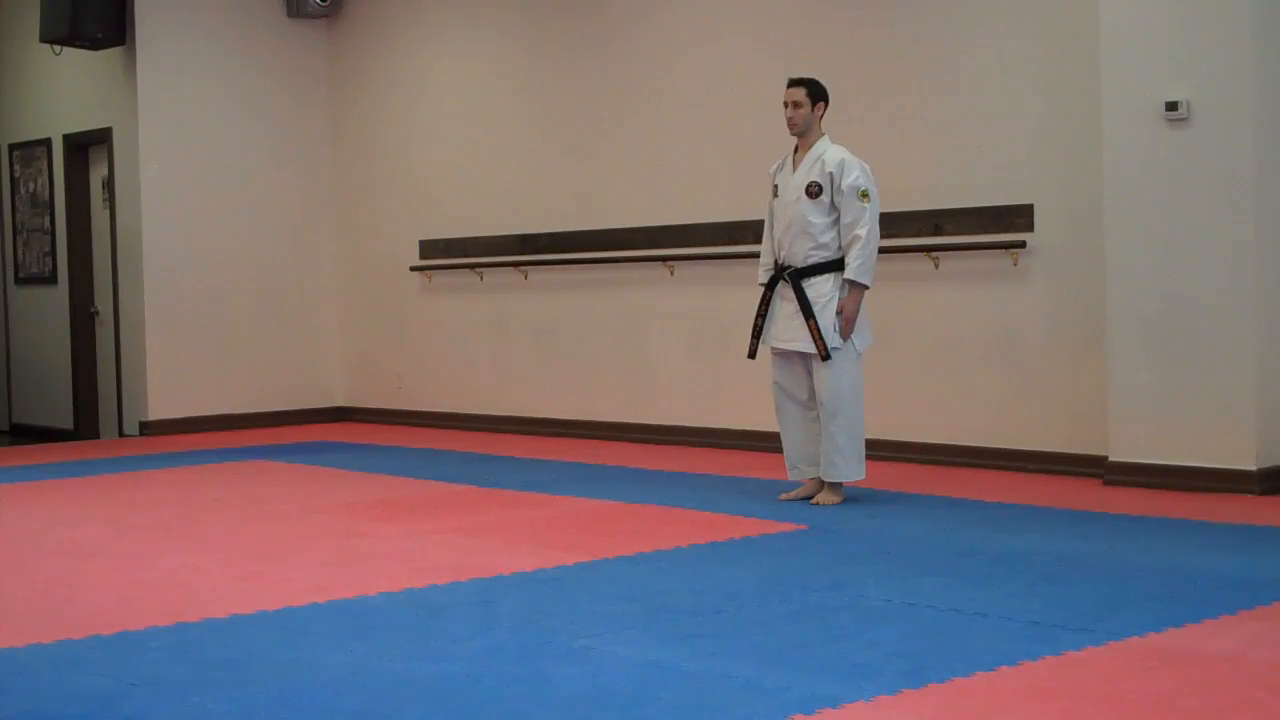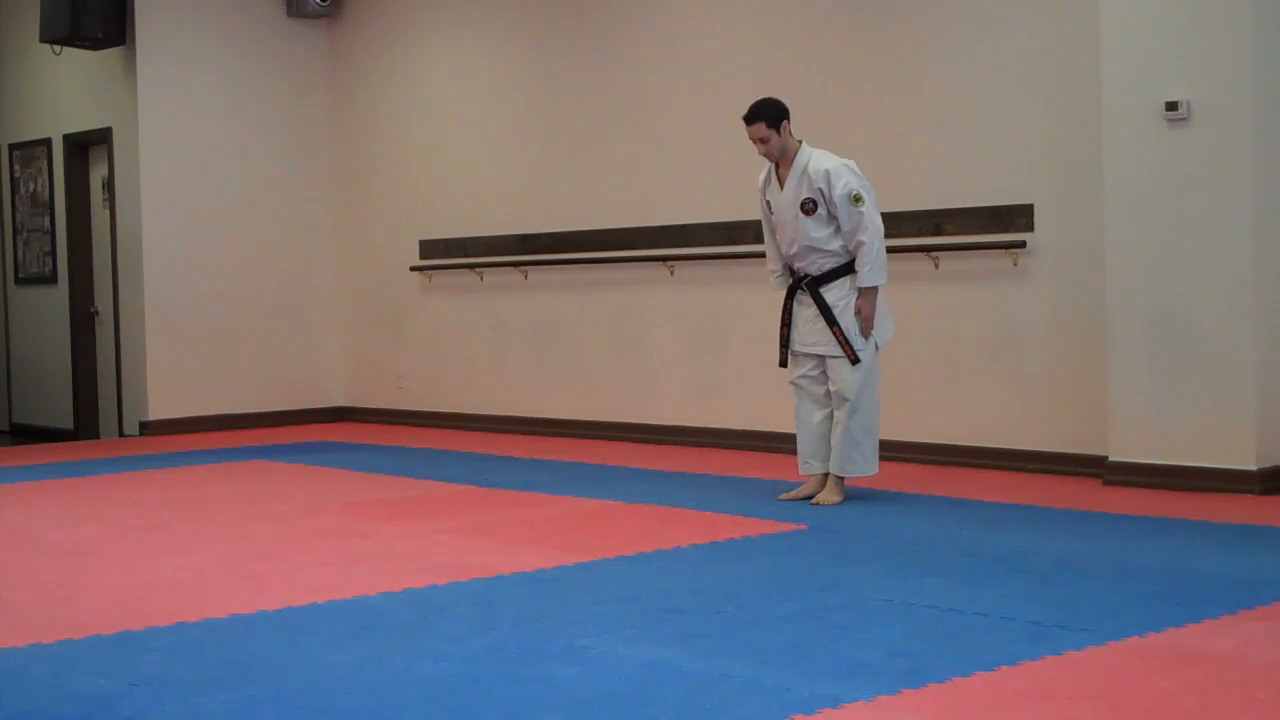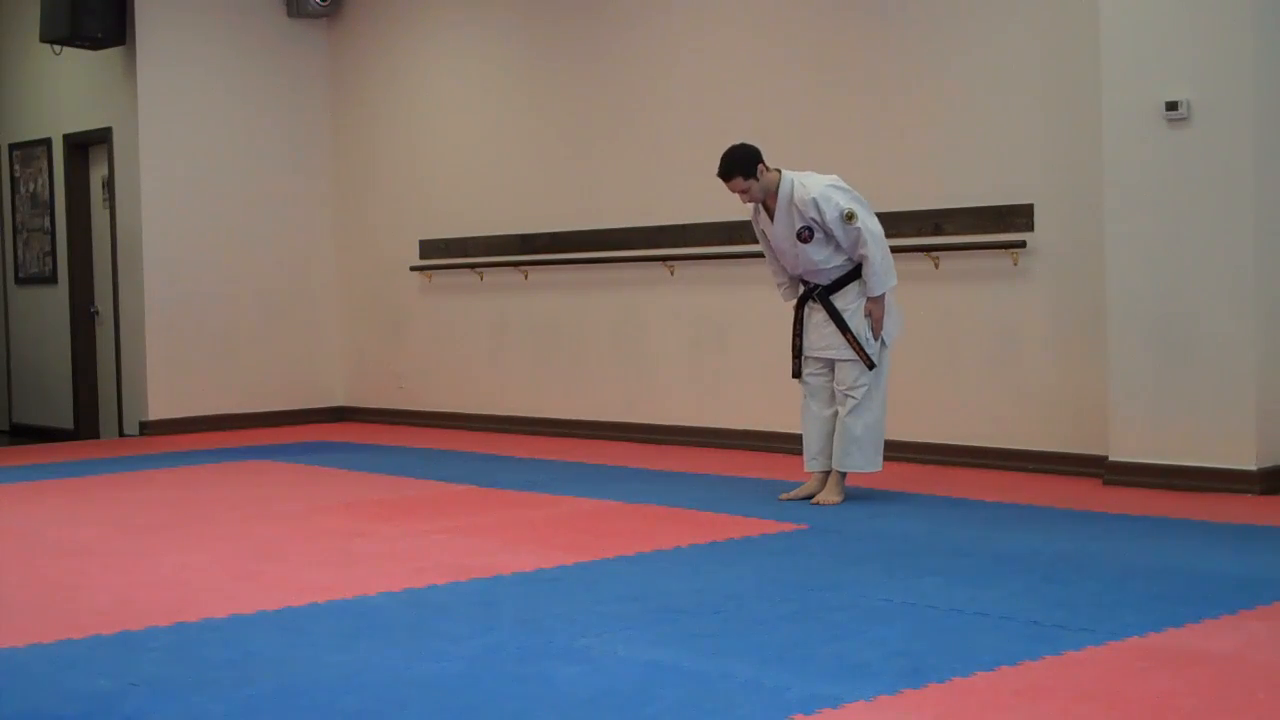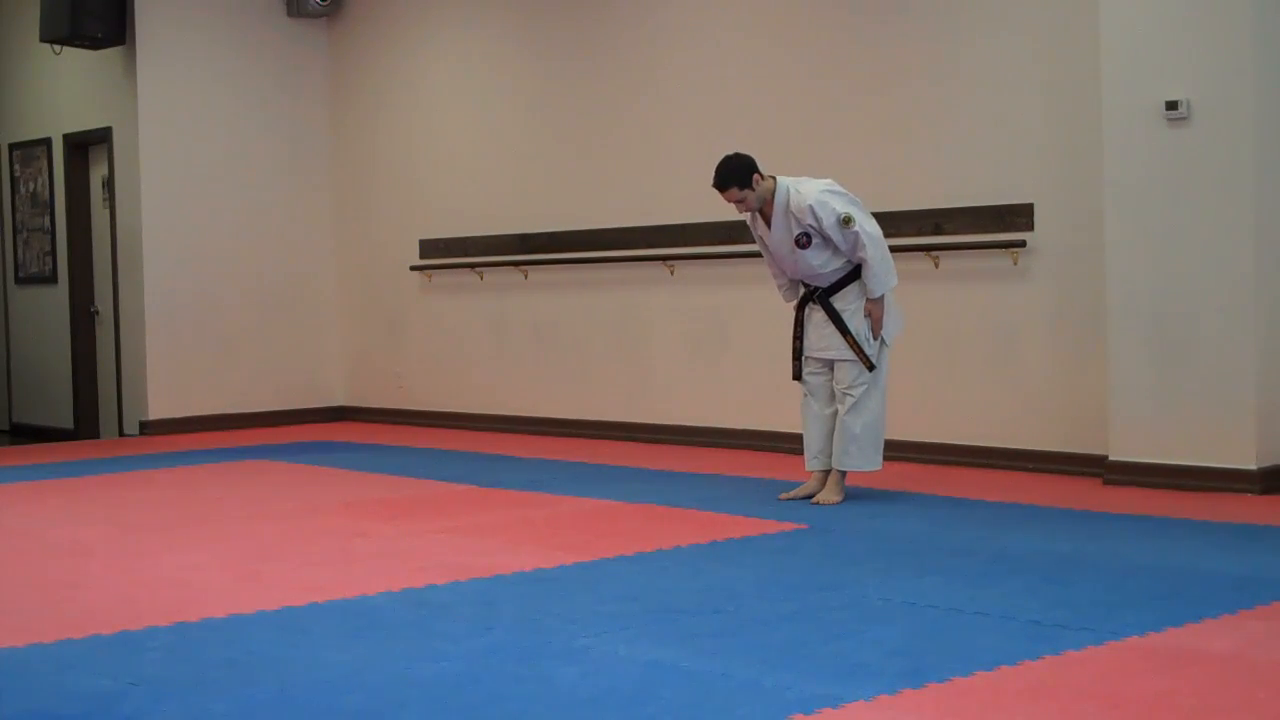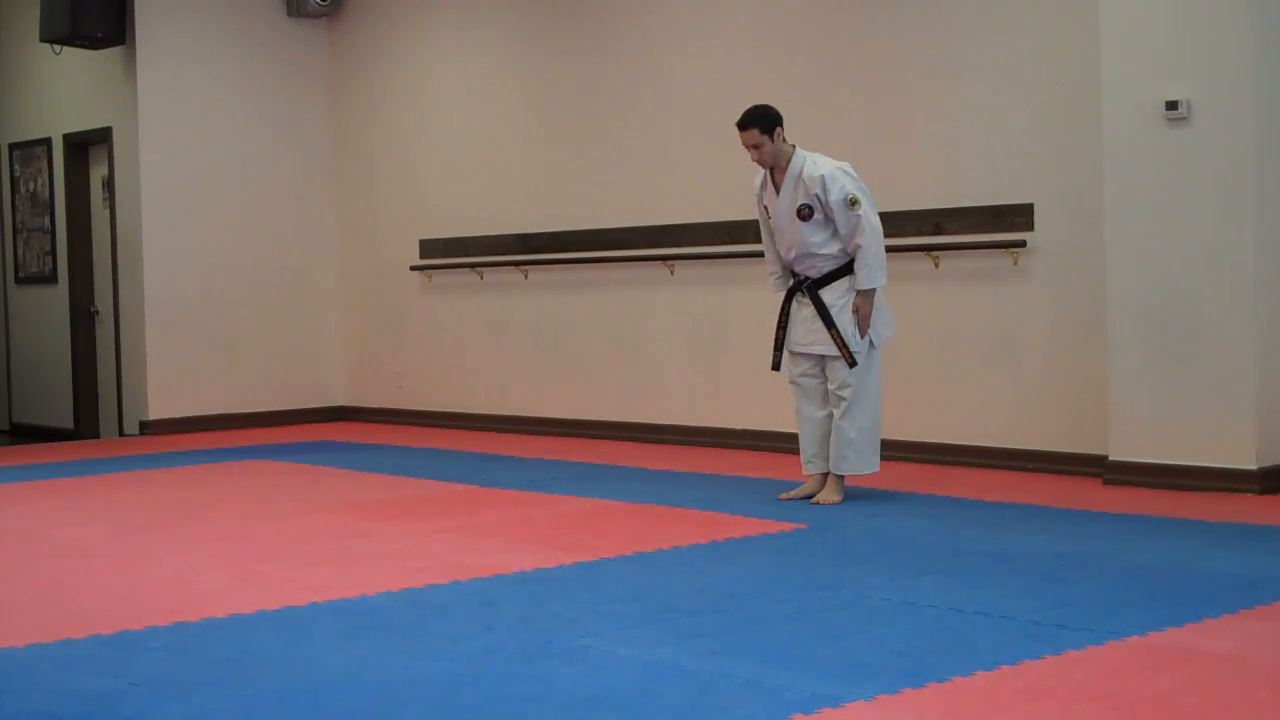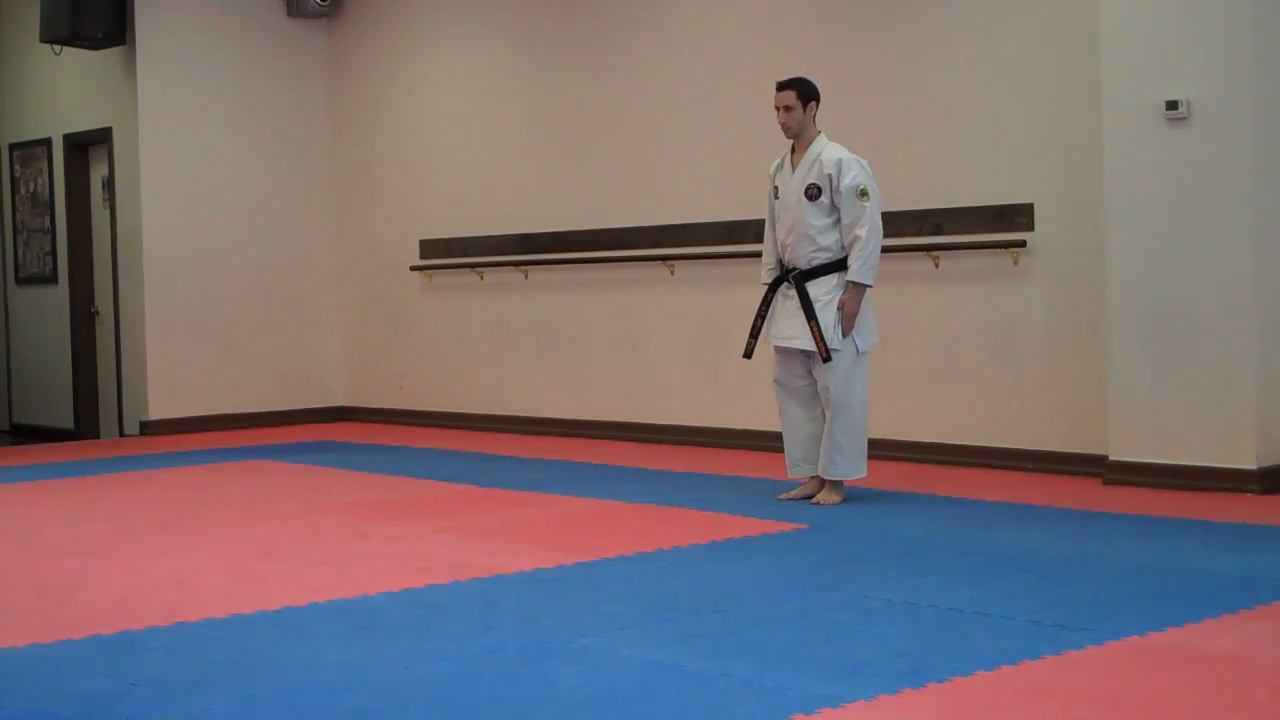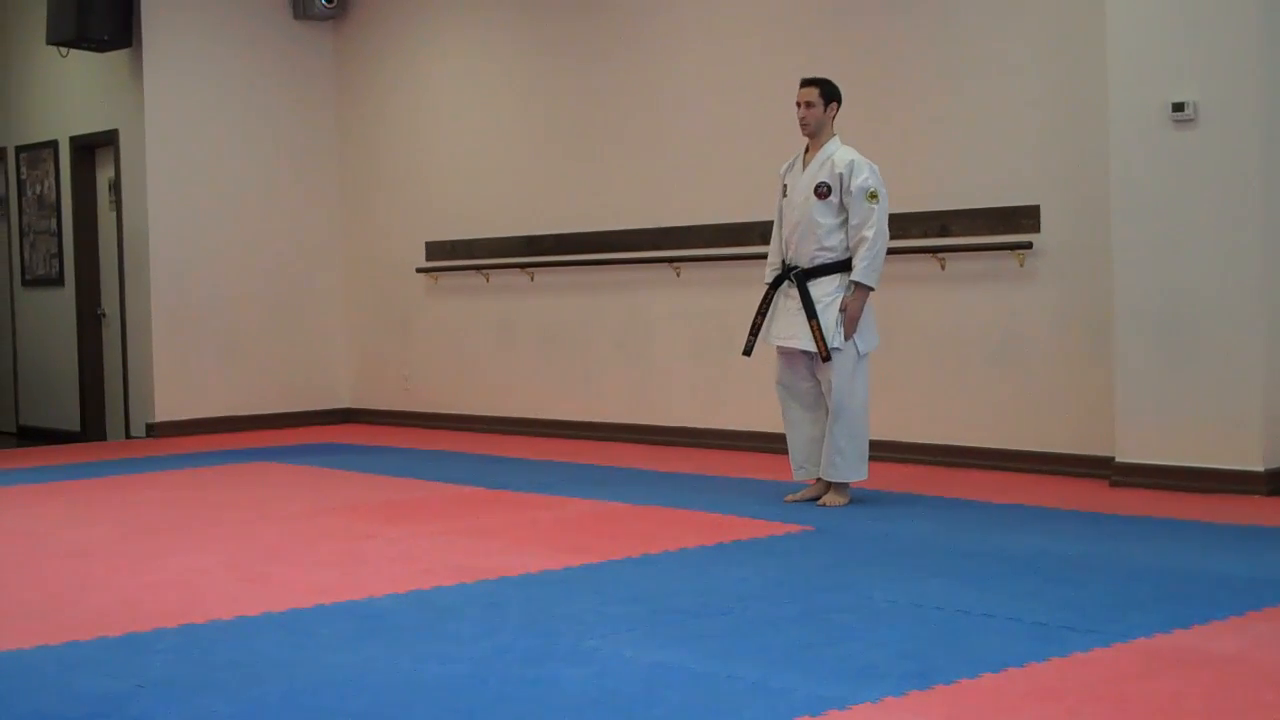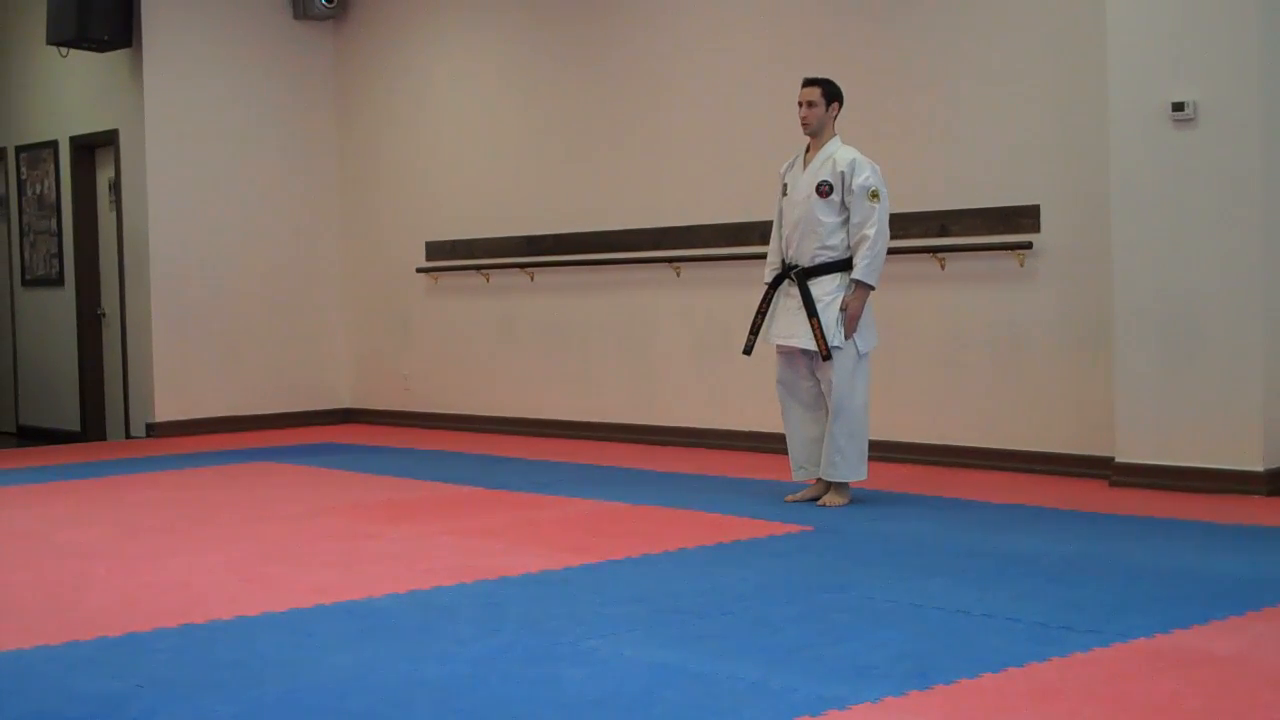
dt=0.5s
person 1, frame 1
left shoulder: (842, 164)
right shoulder: (781, 170)
left elbow: (863, 233)
left wrist: (853, 295)
right wrist: (768, 286)
left hip: (827, 292)
right hip: (786, 294)
left knee: (834, 392)
right knee: (790, 392)
left ankle: (834, 481)
right ankle: (811, 477)
person 1, frame 2
left shoulder: (831, 170)
right shoulder: (766, 181)
left elbow: (868, 233)
left wrist: (868, 294)
right wrist: (786, 292)
left hip: (844, 294)
right hip: (805, 297)
left knee: (850, 388)
right knee: (808, 388)
left ankle: (838, 479)
right ankle: (816, 474)
person 1, frame 3
left shoulder: (816, 194)
right shoulder: (758, 211)
left elbow: (870, 238)
left wrist: (876, 298)
right wrist: (798, 301)
left hip: (855, 295)
right hip: (817, 302)
left knee: (855, 386)
right knee: (816, 387)
left ankle: (838, 478)
right ankle: (819, 474)
person 1, frame 4
left shoulder: (812, 200)
right shoulder: (756, 217)
left elbow: (868, 240)
left wrist: (876, 299)
right wrist: (799, 302)
left hip: (855, 296)
right hip: (817, 303)
left knee: (854, 387)
right knee: (815, 388)
left ankle: (838, 477)
right ankle: (819, 474)
person 1, frame 5
left shoulder: (826, 175)
right shoulder: (763, 185)
left elbow: (866, 233)
left wrist: (865, 295)
right wrist: (787, 292)
left hip: (844, 295)
right hip: (806, 297)
left knee: (848, 388)
right knee: (807, 388)
left ankle: (837, 479)
right ankle: (817, 474)
person 1, frame 6
left shoulder: (841, 163)
right shoulder: (779, 169)
left elbow: (866, 231)
left wrist: (855, 292)
right wrist: (772, 285)
left hip: (832, 292)
right hip: (791, 293)
left knee: (837, 390)
right knee: (792, 389)
left ankle: (835, 479)
right ankle: (811, 476)
person 1, frame 7
left shoulder: (852, 165)
right shoulder: (790, 170)
left elbow: (872, 233)
left wrist: (859, 294)
right wrist: (774, 285)
left hip: (834, 293)
right hip: (794, 294)
left knee: (841, 390)
right knee: (796, 389)
left ankle: (840, 482)
right ankle: (816, 477)
person 1, frame 8
left shoulder: (853, 165)
right shoulder: (790, 169)
left elbow: (872, 233)
left wrist: (859, 294)
right wrist: (773, 285)
left hip: (835, 293)
right hip: (794, 294)
left knee: (840, 389)
right knee: (796, 389)
left ankle: (840, 481)
right ankle: (816, 476)
